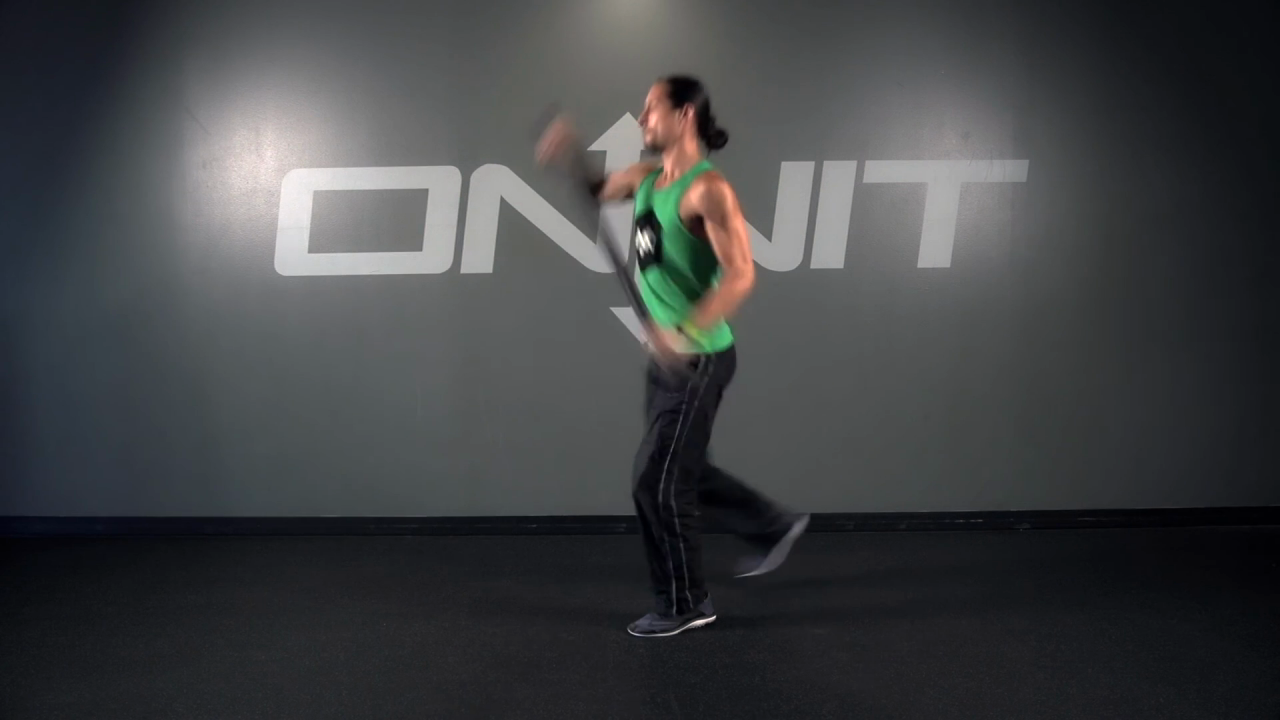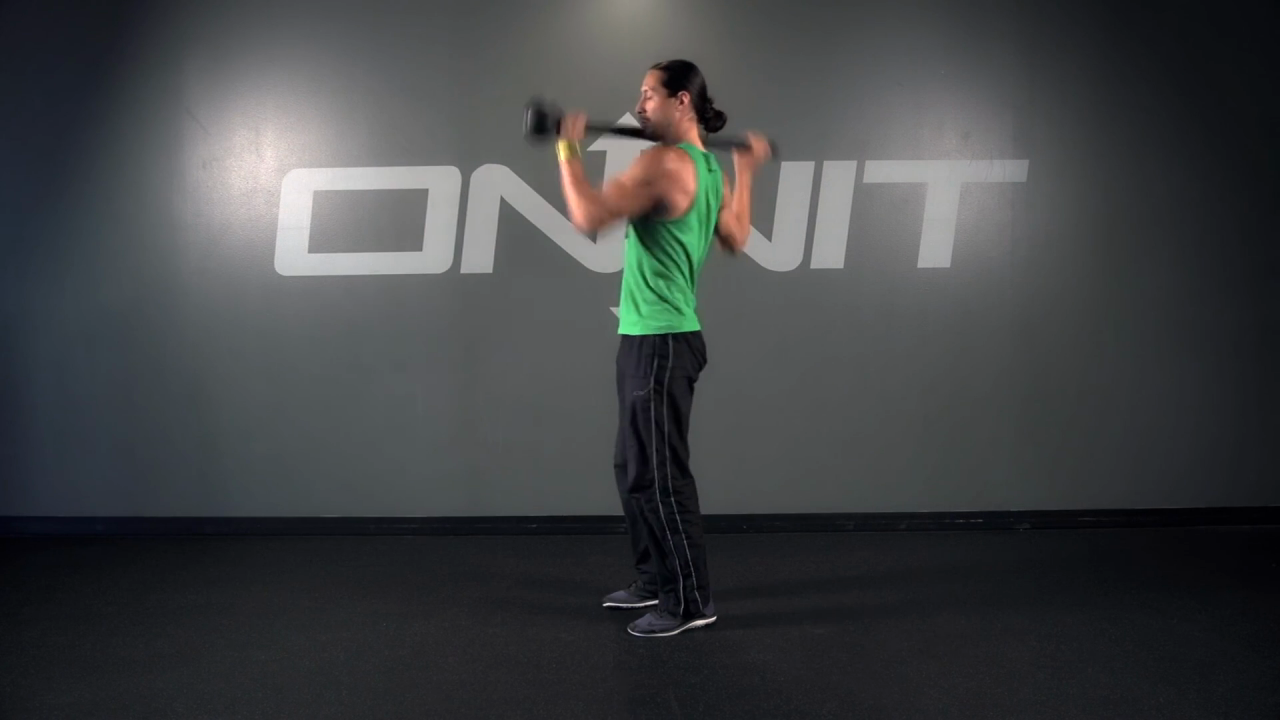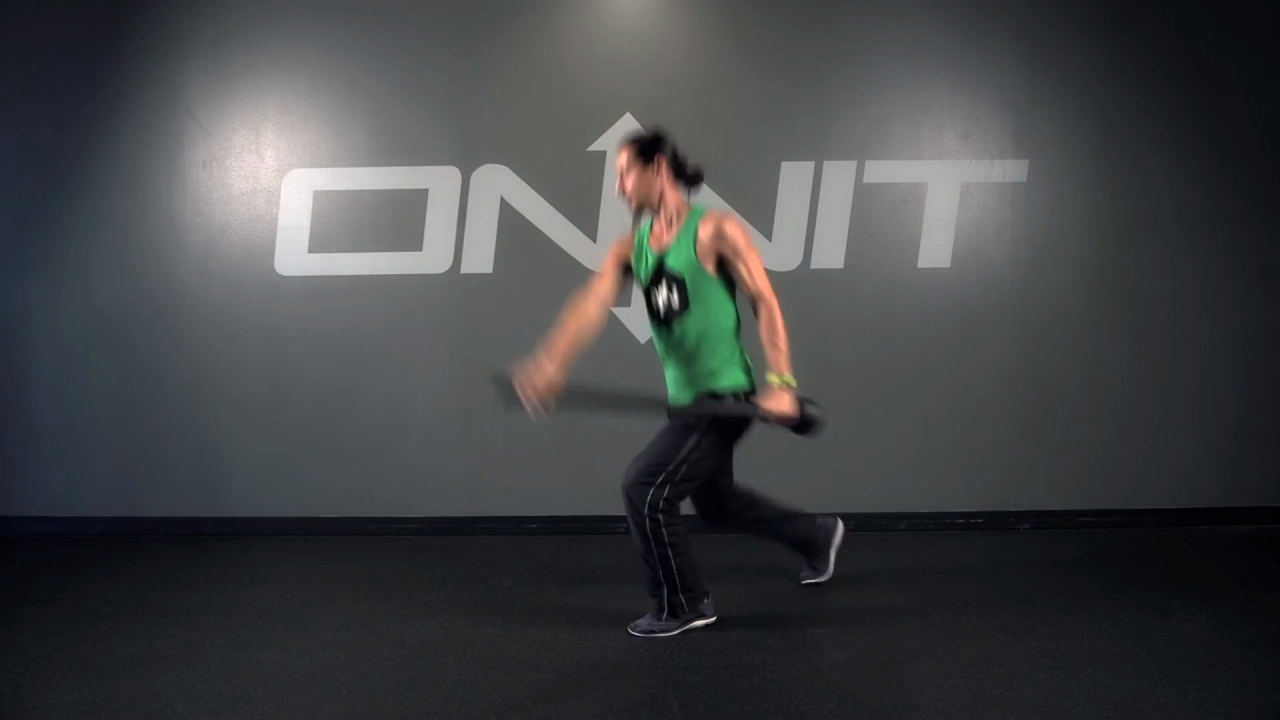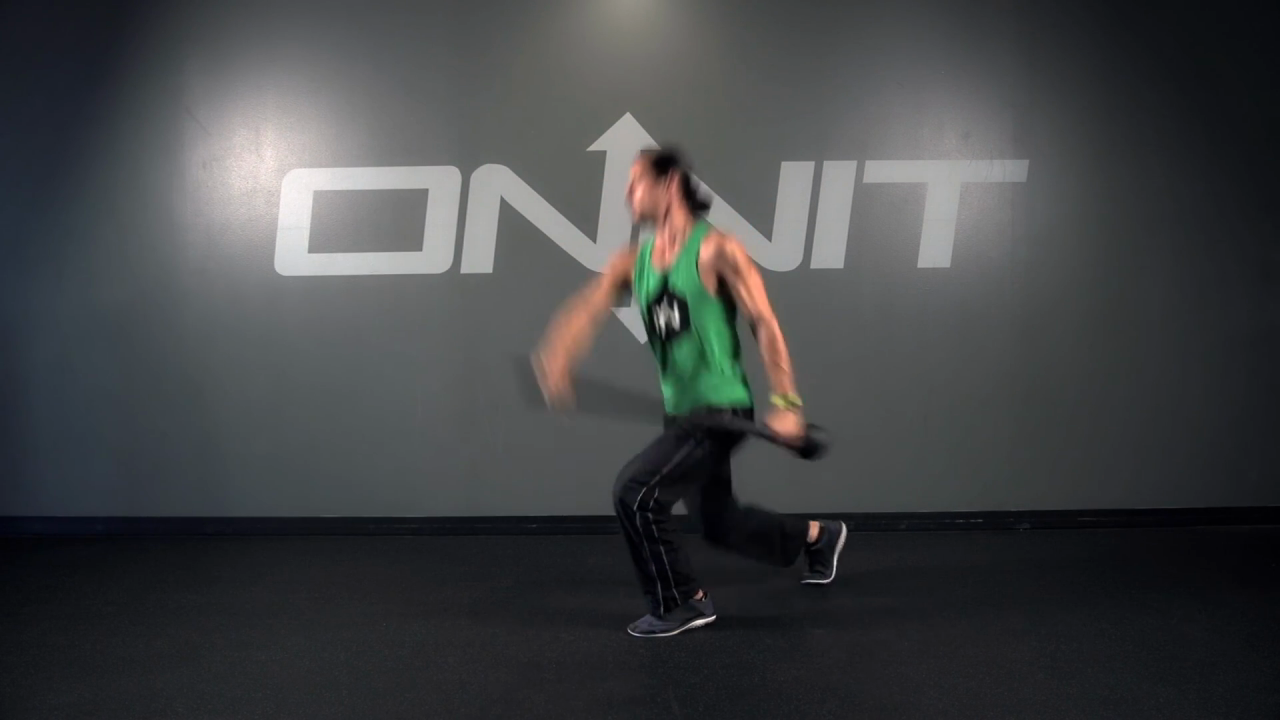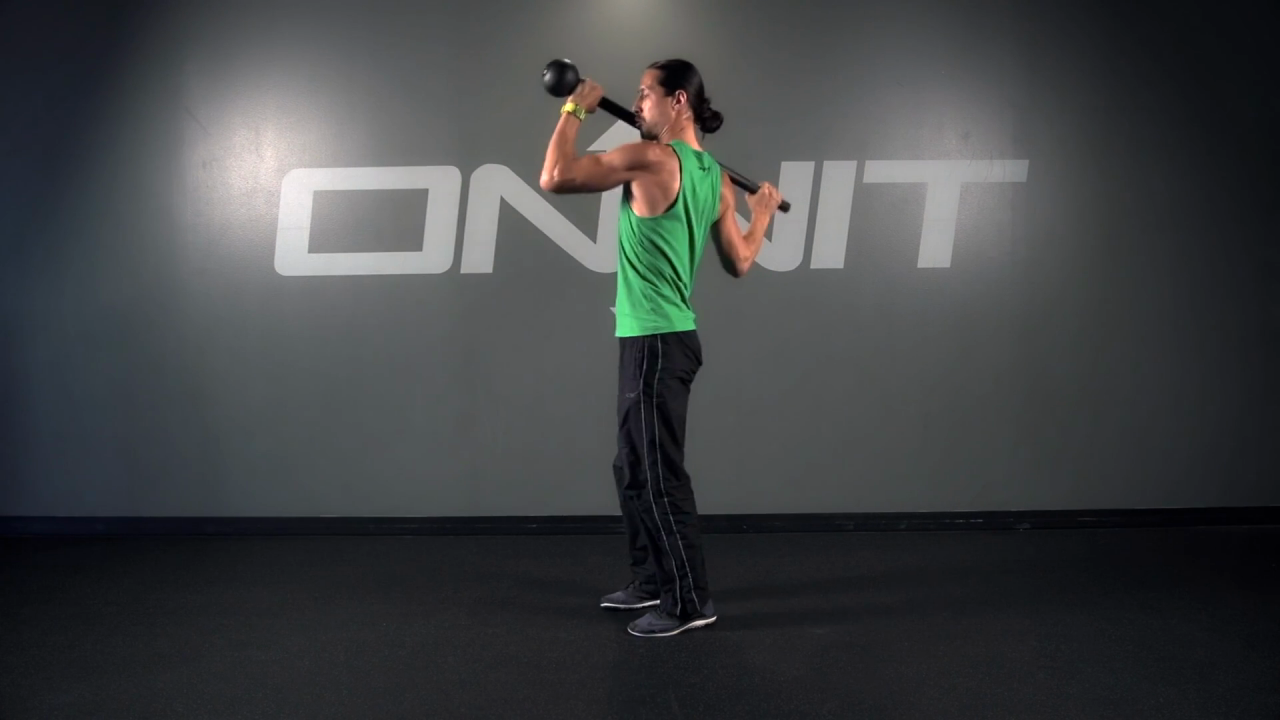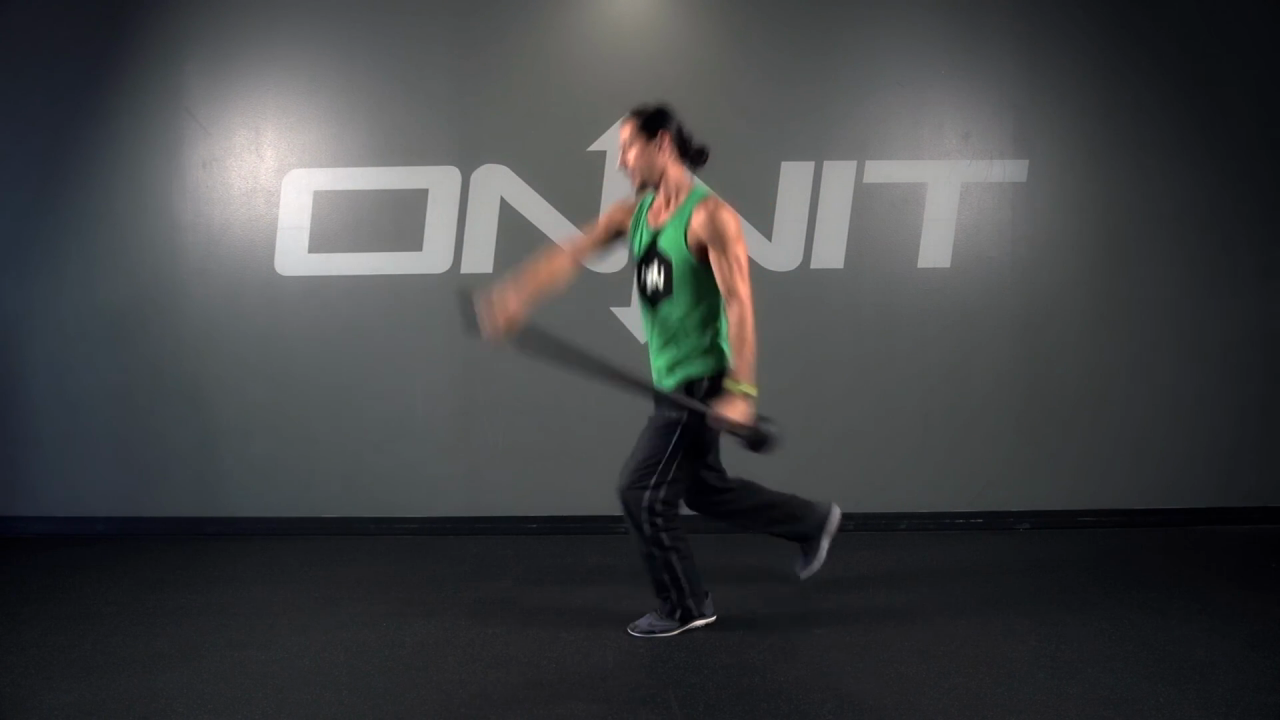
dt=0.7s
person 1, frame 1
left shoulder: (709, 189)
right shoulder: (649, 176)
left elbow: (741, 274)
right elbow: (599, 190)
left wrist: (689, 330)
right wrist: (564, 155)
left hip: (699, 359)
right hip: (667, 355)
left knee: (658, 481)
right knee: (684, 469)
left ankle: (685, 604)
right ankle: (773, 524)
person 1, frame 2
left shoulder: (664, 163)
right shoulder: (709, 170)
left elbow: (588, 216)
right elbow: (735, 239)
left wrist: (568, 145)
right wrist: (746, 169)
left hip: (660, 343)
right hip: (651, 339)
left knee: (659, 475)
right knee: (634, 470)
left ankle: (691, 600)
right ankle: (657, 578)
person 1, frame 3
left shoulder: (713, 229)
right shoulder: (630, 246)
left elbow: (764, 303)
right elbow: (590, 311)
left wrist: (779, 381)
right wrist: (550, 365)
left hip: (722, 397)
right hip: (680, 399)
left knee: (647, 492)
right knee: (715, 502)
left ankle: (687, 604)
right ankle: (815, 531)
person 1, frame 4
left shoulder: (716, 248)
right shoulder: (633, 258)
left elbow: (764, 325)
right elbow: (589, 306)
left wrist: (784, 402)
right wrist: (557, 355)
left hip: (719, 410)
right hip: (680, 412)
left knee: (636, 492)
right knee: (719, 523)
left ankle: (684, 603)
right ankle: (815, 538)
person 1, frame 5
left shoulder: (651, 158)
right shoulder: (714, 178)
left elbow: (554, 177)
right elbow: (740, 262)
left wrist: (574, 110)
right wrist: (763, 212)
left hip: (655, 342)
right hip: (657, 338)
left knee: (656, 475)
right knee: (633, 470)
left ankle: (690, 601)
right ankle: (654, 579)
person 1, frame 6
left shoulder: (709, 214)
right shoulder: (635, 210)
left elbow: (739, 305)
right elbow: (571, 254)
left wrist: (740, 390)
right wrist: (518, 293)
left hip: (703, 382)
right hip: (674, 380)
left knee: (643, 490)
right knee: (702, 487)
left ankle: (686, 605)
right ankle: (811, 521)
